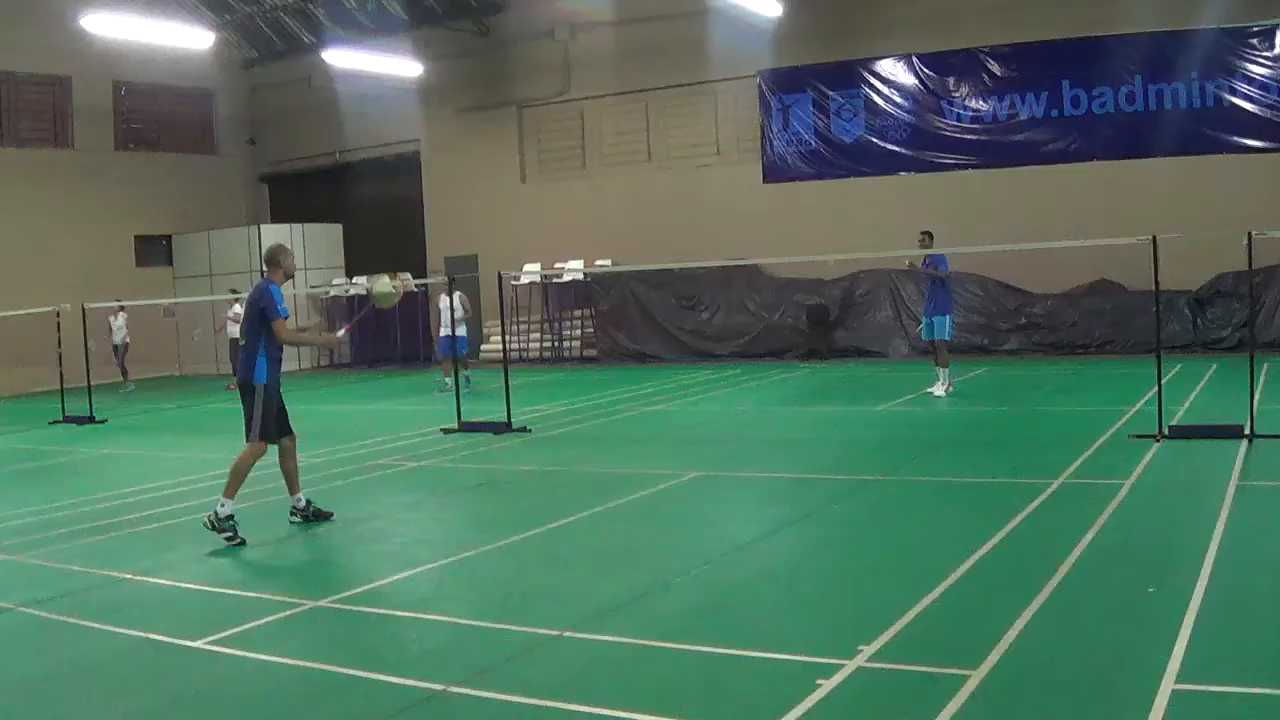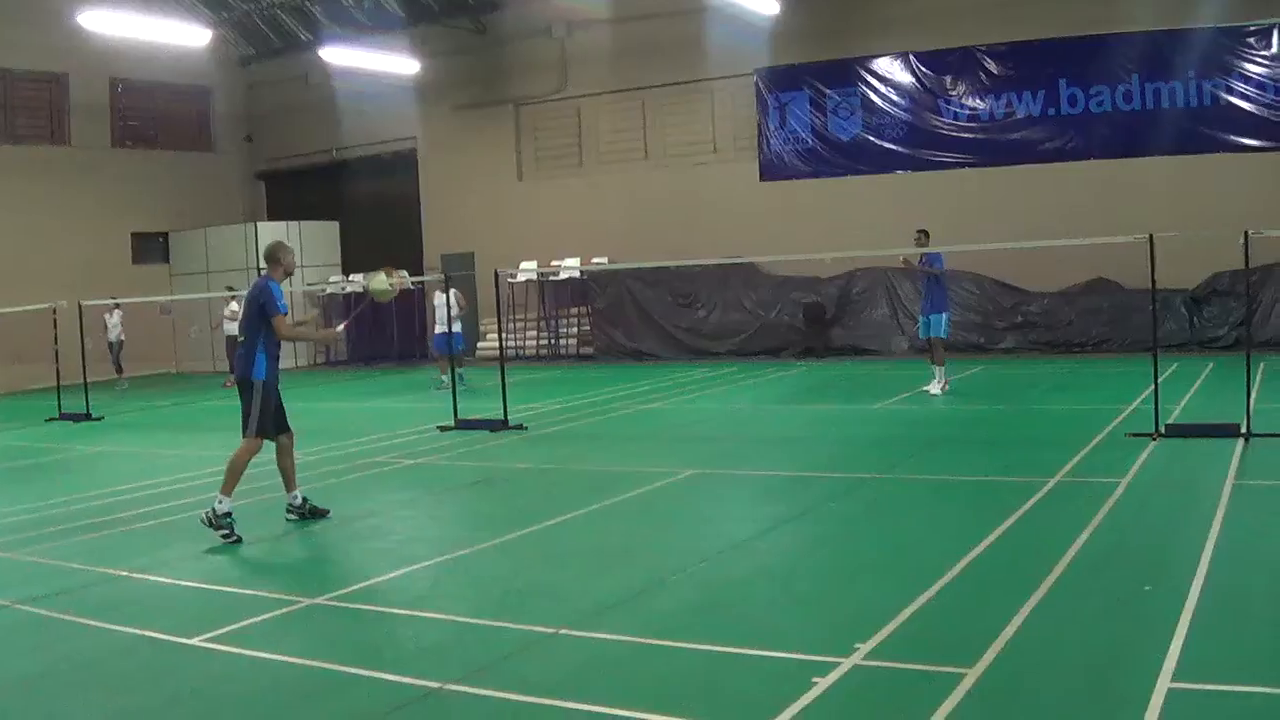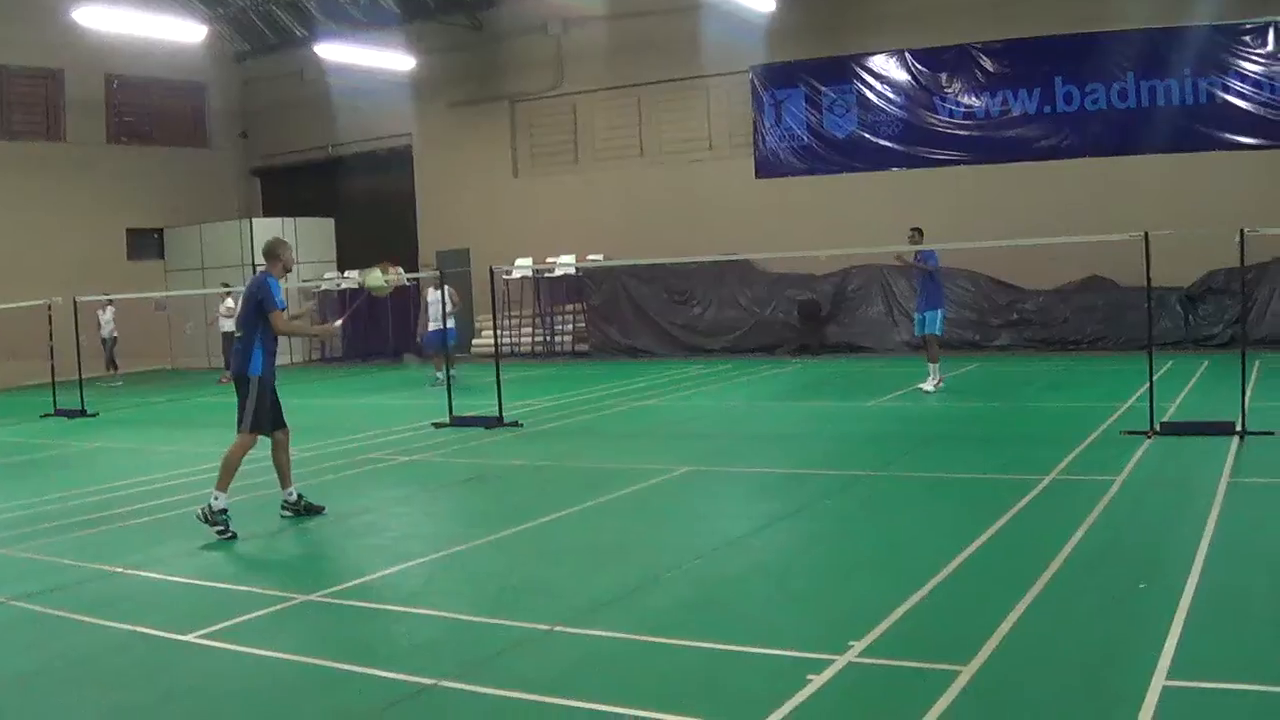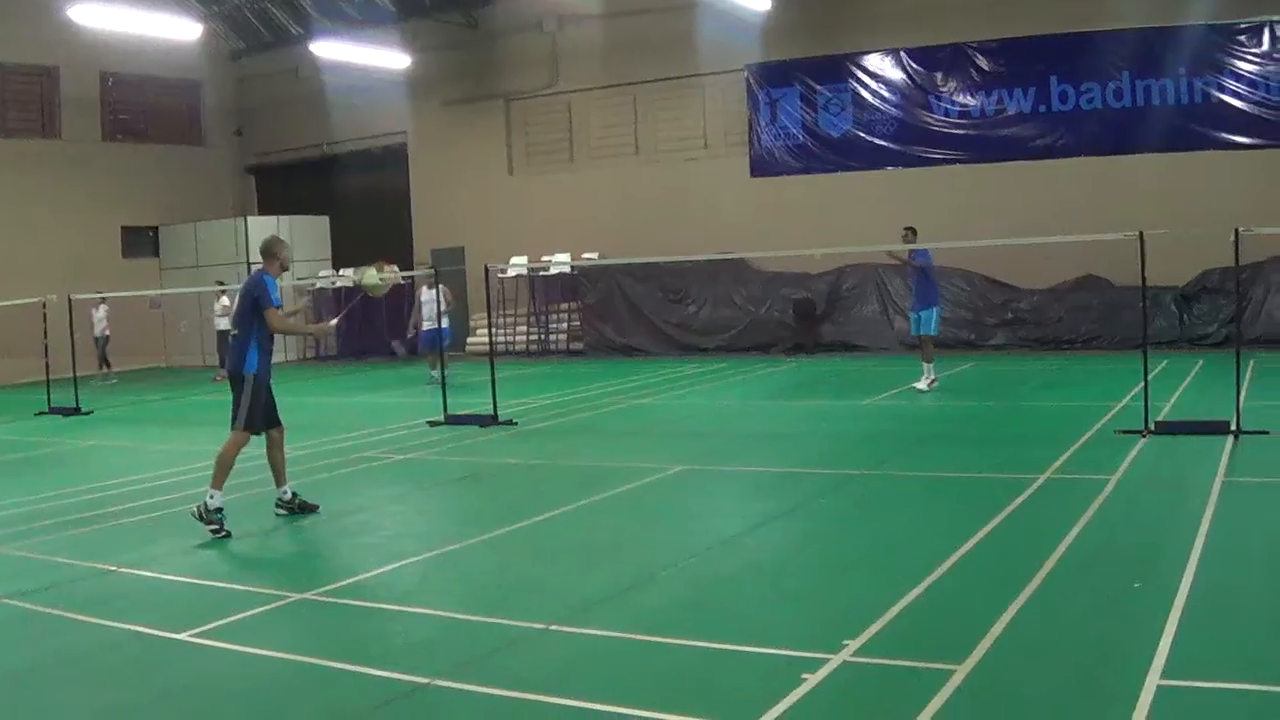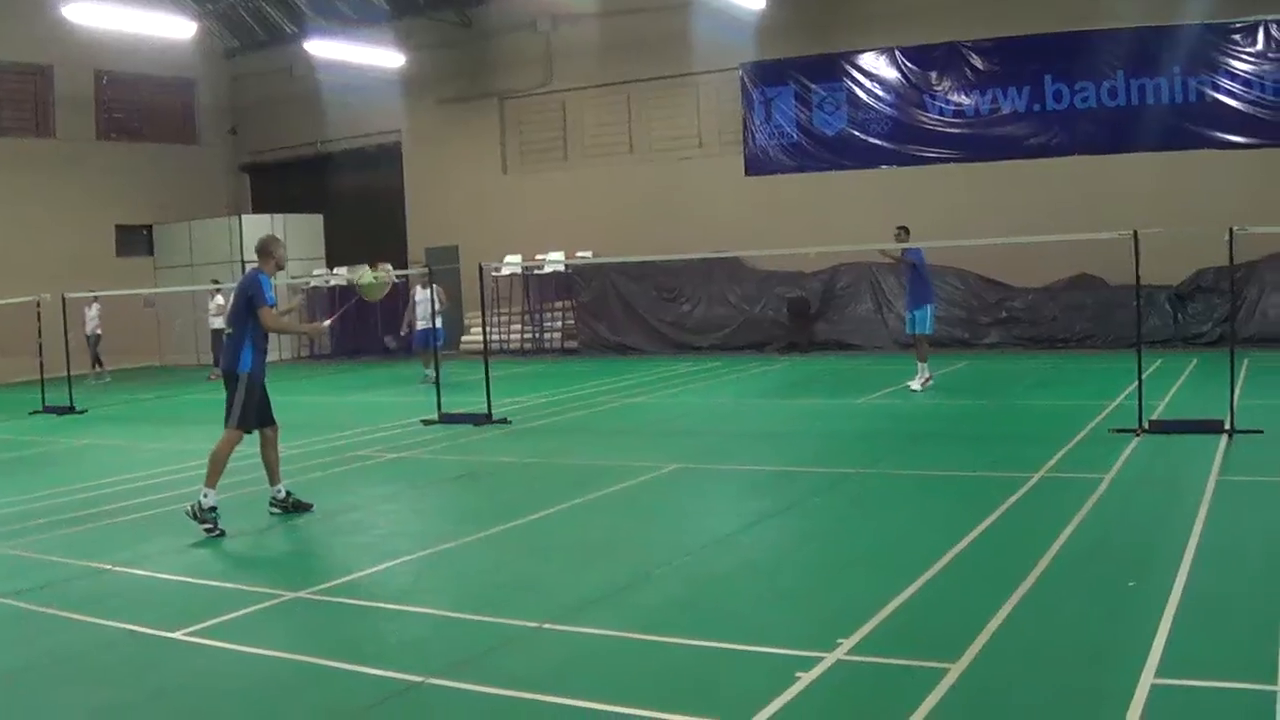
dt=0.1s
person 1, frame 1
left shoulder: (264, 290)
right shoulder: (269, 290)
right elbow: (283, 336)
left wrist: (305, 330)
right wrist: (321, 340)
left hip: (265, 379)
right hip: (258, 379)
left knee: (287, 440)
right knee: (257, 446)
left ankle: (299, 505)
right ankle: (221, 513)
person 1, frame 2
left shoulder: (263, 287)
right shoulder: (269, 287)
right elbow: (282, 332)
left wrist: (303, 323)
right wrist: (319, 335)
left hip: (263, 375)
right hip: (256, 375)
left knee: (284, 437)
right knee: (253, 442)
left ankle: (295, 502)
right ankle: (219, 510)
person 1, frame 3
left shoulder: (262, 283)
right shoulder: (267, 283)
right elbow: (280, 326)
left wrist: (298, 314)
right wrist: (318, 330)
left hip: (259, 371)
right hip: (253, 371)
left knee: (280, 433)
right knee: (247, 437)
left ankle: (290, 499)
right ankle: (215, 506)
person 1, frame 4
left shoulder: (258, 281)
right shoulder: (264, 281)
right elbow: (275, 324)
left wrist: (293, 311)
right wrist: (313, 329)
left hip: (255, 368)
right hip: (249, 369)
left knee: (275, 431)
right knee: (240, 435)
left ankle: (284, 497)
right ankle: (210, 504)
person 1, frame 5
left shoulder: (254, 280)
right shoulder: (259, 279)
right elbow: (269, 323)
left wrist: (288, 309)
right wrist: (307, 328)
left hip: (250, 368)
right hip: (243, 367)
left knee: (269, 430)
right knee: (233, 433)
left ankle: (279, 496)
right ankle: (204, 503)
